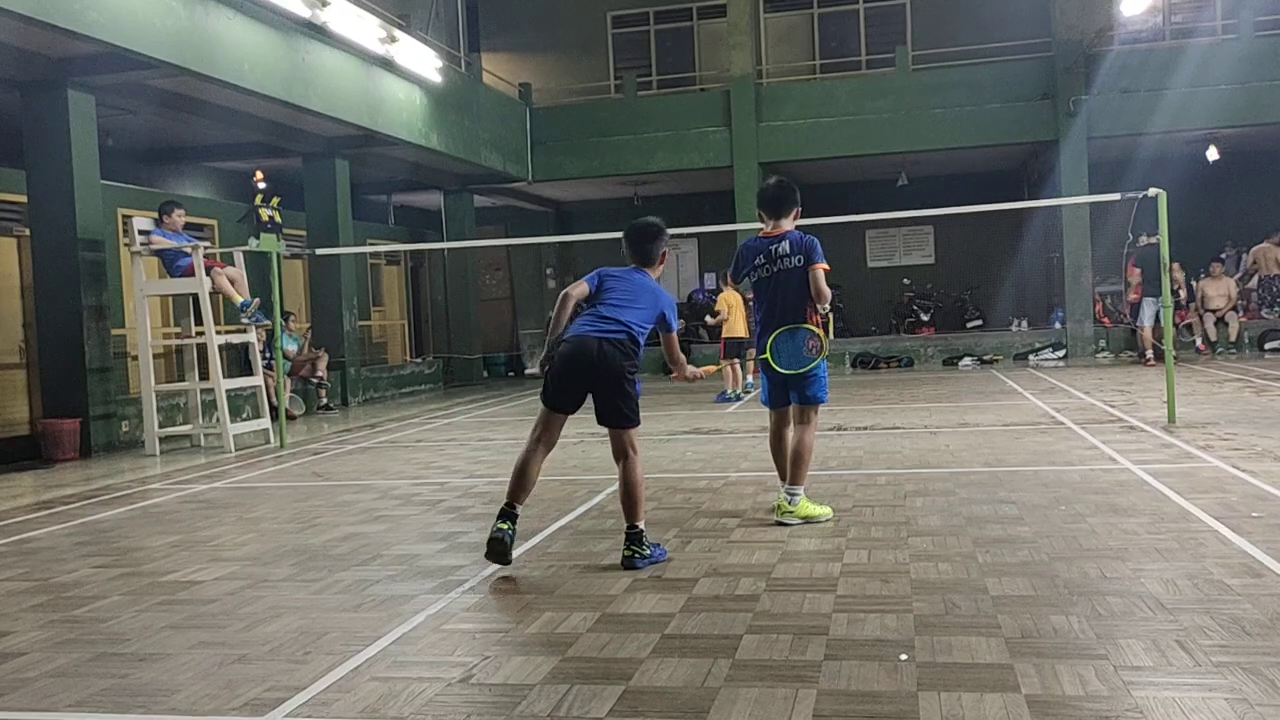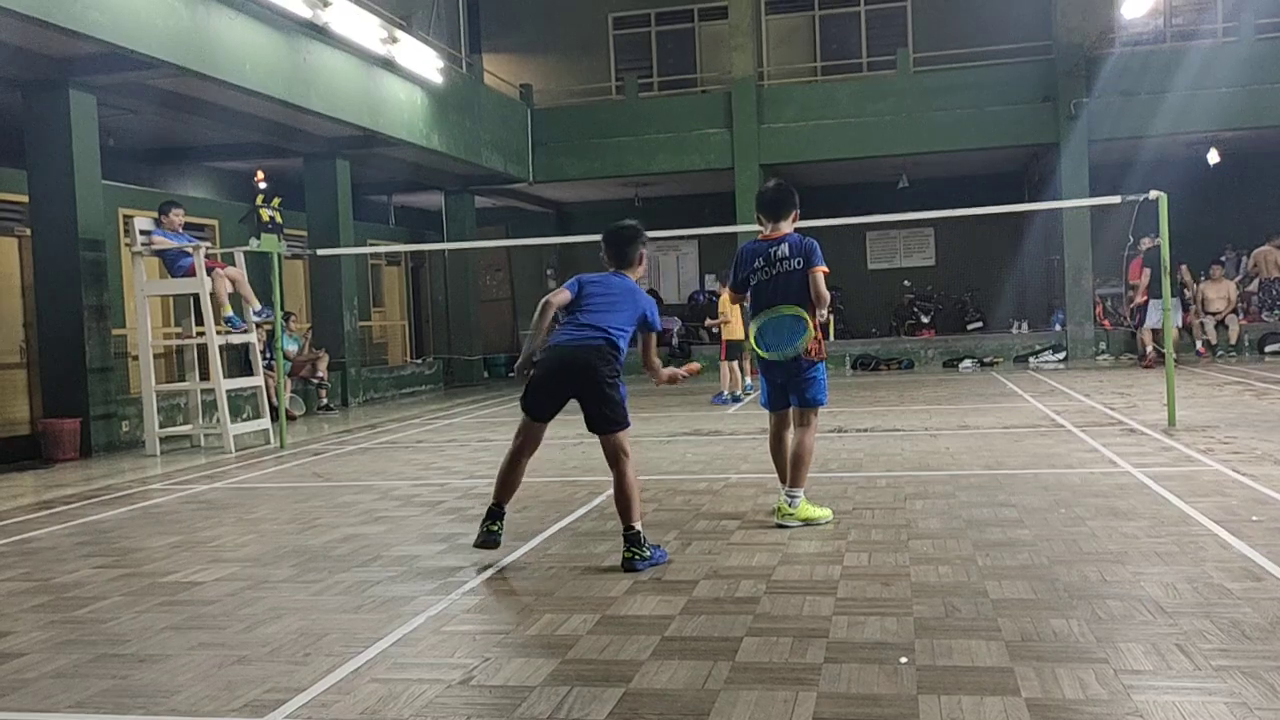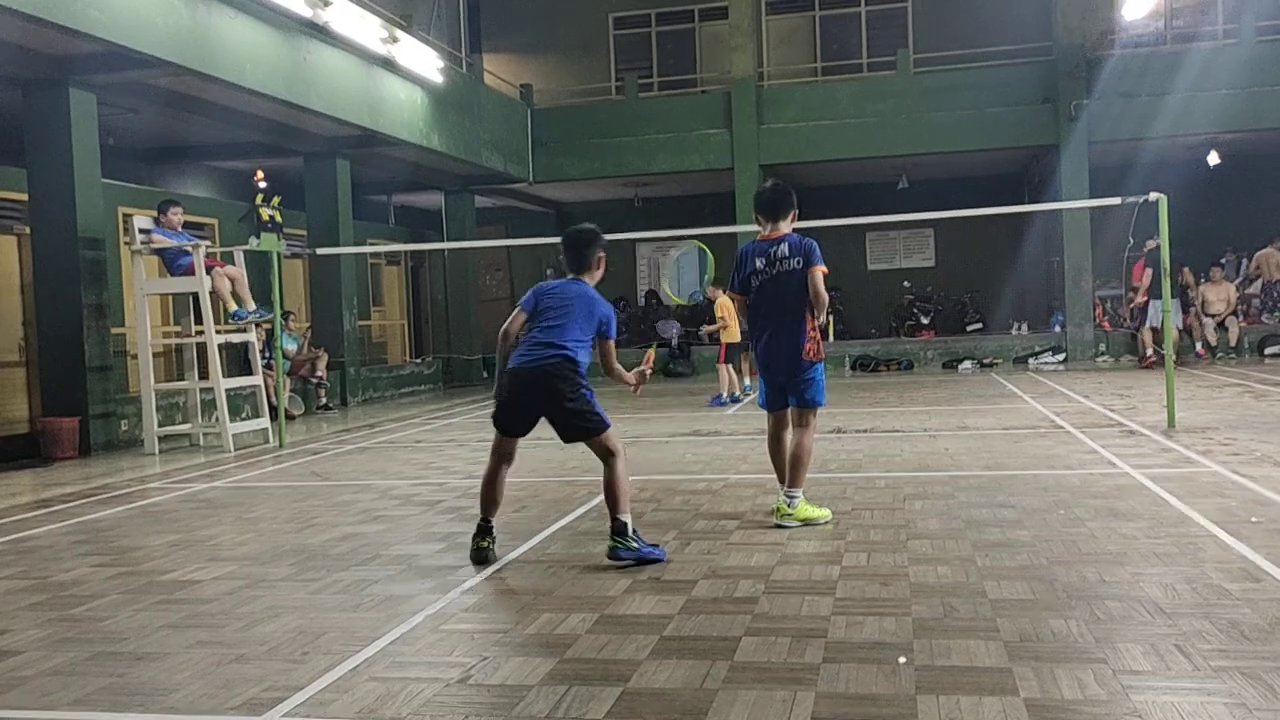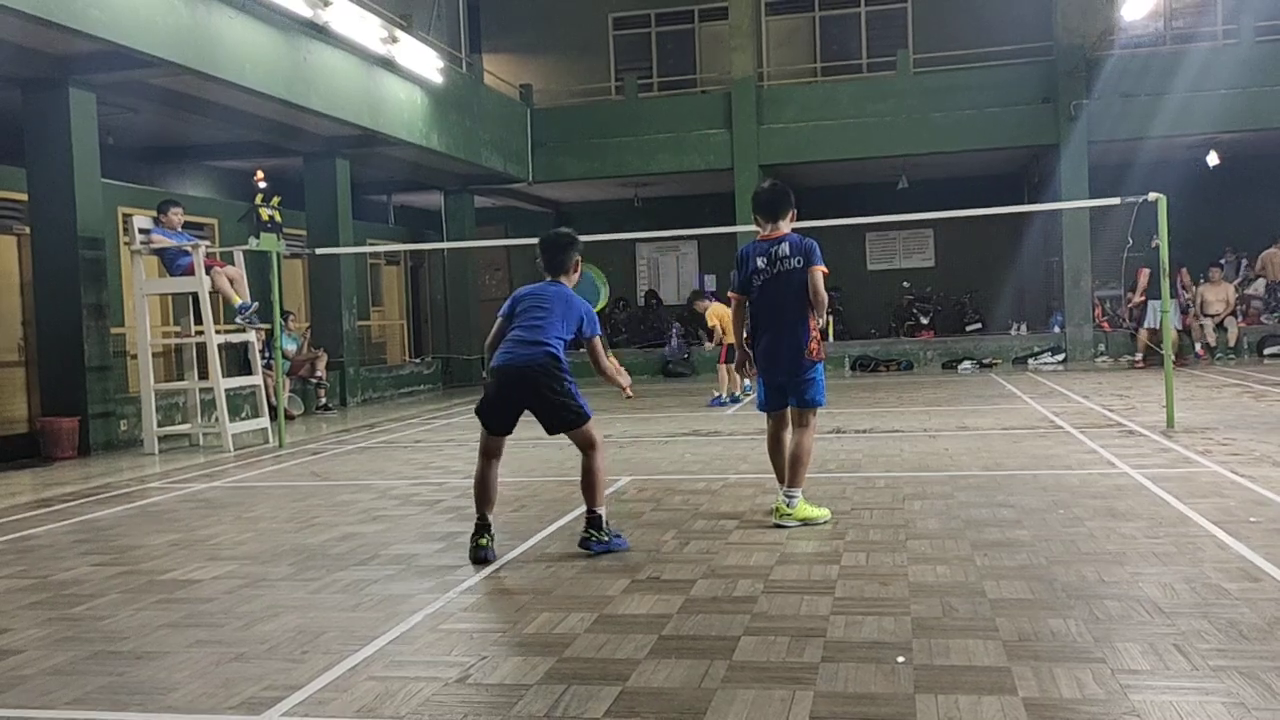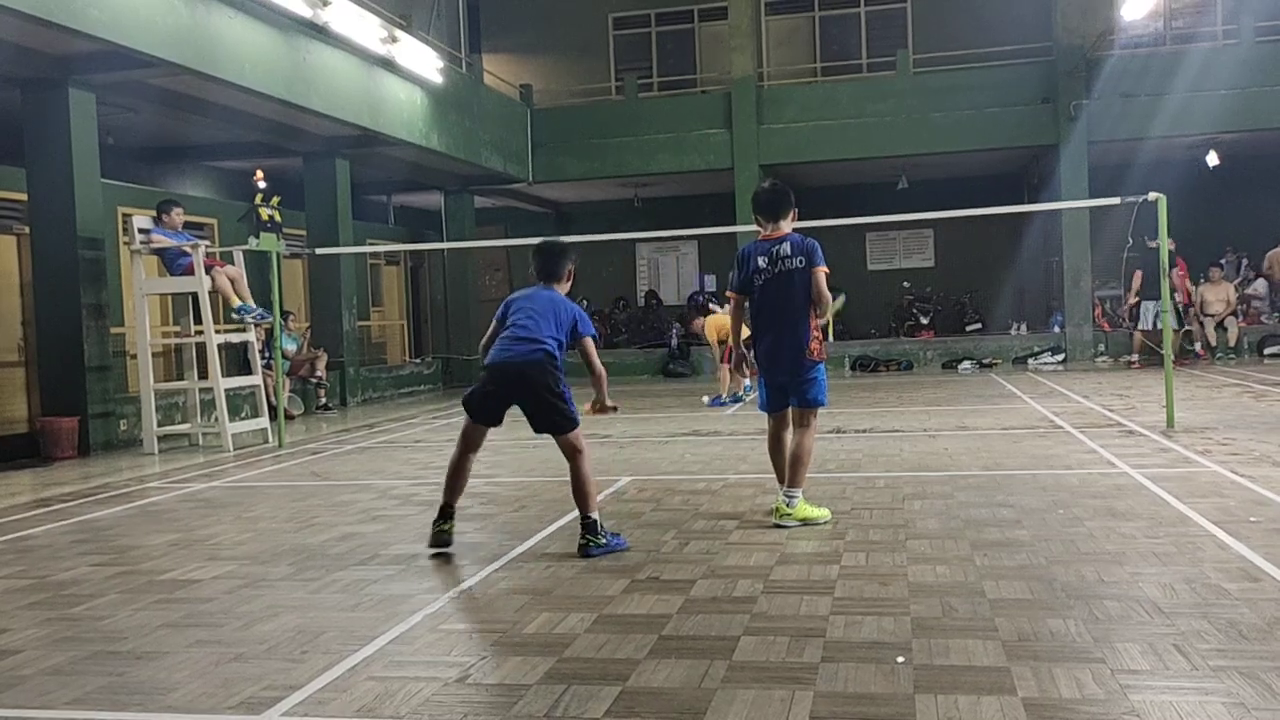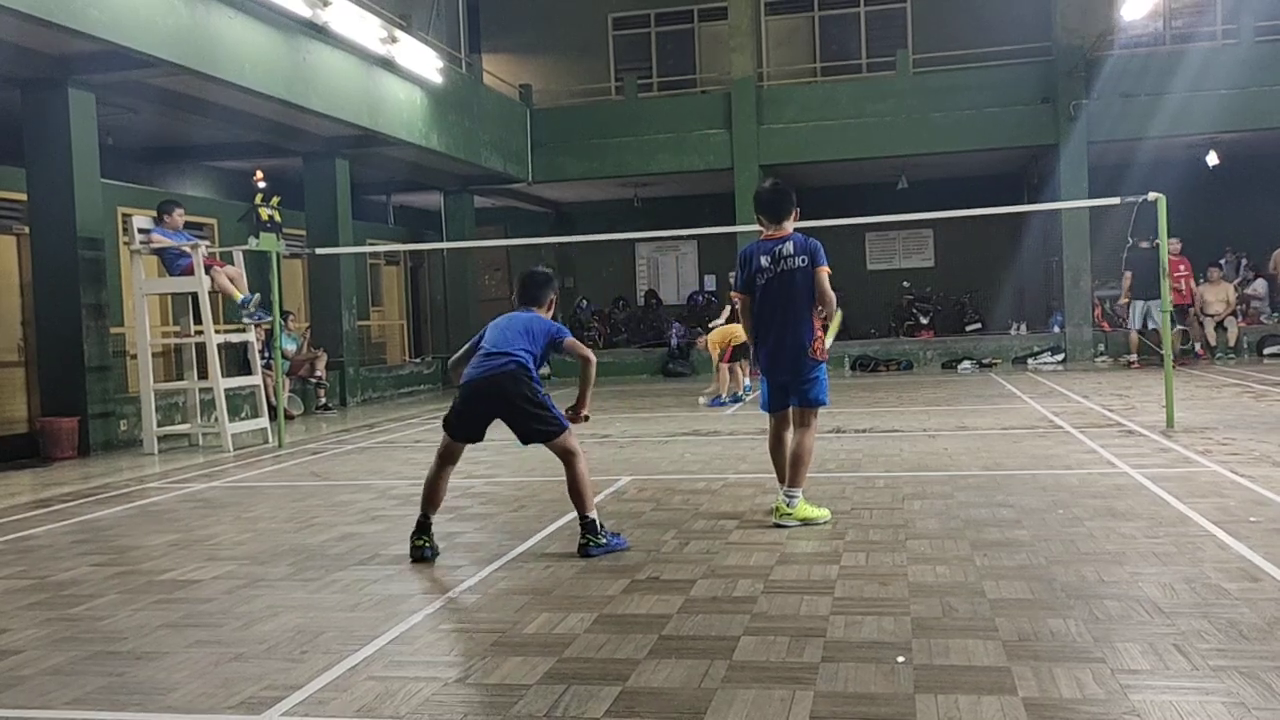
dt=0.2s
person 1, frame 1
left shoulder: (748, 249)
right shoulder: (807, 244)
left elbow: (732, 283)
right elbow: (820, 293)
right wrist: (826, 301)
left hip: (768, 348)
left knee: (779, 419)
right knee: (805, 420)
left ankle: (788, 493)
right ankle: (793, 501)
person 1, frame 2
left shoulder: (747, 253)
right shoulder: (806, 246)
left elbow: (734, 298)
right elbow: (820, 295)
right wrist: (823, 310)
right hip: (803, 347)
left knee: (779, 422)
right knee: (805, 422)
left ankle: (788, 496)
right ankle: (793, 503)
person 1, frame 3
left shoulder: (746, 254)
right shoulder: (805, 246)
left elbow: (740, 306)
right elbow: (818, 295)
right wrist: (820, 315)
left hip: (766, 352)
right hip: (802, 348)
left knee: (777, 422)
right knee: (803, 423)
left ankle: (787, 496)
right ankle: (792, 503)
person 1, frame 4
left shoulder: (746, 254)
right shoulder: (806, 246)
left elbow: (738, 307)
right elbow: (818, 294)
left wrist: (742, 348)
right wrist: (821, 317)
left hip: (766, 353)
right hip: (802, 348)
left knee: (777, 423)
right knee: (803, 423)
left ankle: (786, 496)
right ankle: (791, 503)
person 1, frame 5
left shoulder: (747, 254)
right shoulder: (808, 246)
left elbow: (737, 307)
right elbow: (821, 294)
left wrist: (737, 348)
right wrist: (823, 316)
left hip: (767, 353)
right hip: (804, 349)
left knee: (778, 423)
right knee: (804, 423)
left ankle: (785, 496)
right ankle: (791, 503)
person 1, frame 6
left shoulder: (749, 254)
right shoulder: (810, 246)
left elbow: (744, 308)
right elbow: (825, 295)
left wrist: (755, 343)
right wrist: (829, 314)
left hip: (769, 353)
right hip: (806, 348)
left knee: (779, 423)
right knee: (804, 423)
left ankle: (786, 496)
right ankle: (791, 503)
person 2, frame 1
left shoulder: (605, 274)
right shoulder: (663, 298)
left elbow: (568, 295)
right elbow: (674, 358)
left wrist: (552, 346)
right wrist: (687, 372)
left hip: (575, 348)
right hip: (616, 357)
left knee: (540, 441)
right knee: (627, 454)
left ankle: (507, 522)
right ankle: (636, 542)
person 2, frame 2
left shoulder: (584, 281)
right shoulder: (645, 301)
left elbow: (549, 303)
right elbow: (650, 363)
left wrist: (527, 353)
right wrist: (667, 375)
left hip: (556, 357)
right hip: (599, 363)
left knee: (523, 446)
right knee: (620, 459)
left ankle: (492, 522)
right ankle: (635, 545)
person 2, frame 3
left shoulder: (542, 291)
right shoulder: (602, 308)
left elbow: (507, 332)
right elbow: (610, 368)
left wrist: (502, 380)
right wrist: (632, 378)
left hip: (520, 375)
right hip: (563, 378)
left knee: (501, 457)
right knee: (613, 454)
left ankle: (484, 536)
right ankle: (623, 536)
person 2, frame 4
left shoulder: (521, 294)
right shoulder: (581, 307)
left elbow: (491, 344)
right elbow: (601, 365)
right wrist: (622, 381)
left hip: (505, 372)
right hip: (547, 373)
left knee: (489, 455)
right knee: (591, 445)
left ankle: (482, 534)
right ankle: (596, 528)
person 2, frame 5
left shoulder: (515, 299)
right shoulder: (574, 311)
left elbow: (485, 346)
right elbow: (595, 368)
right wrist: (602, 399)
left hip: (498, 369)
right hip: (541, 371)
left knee: (468, 446)
right knee: (576, 451)
left ankle: (444, 523)
right ankle: (592, 534)
person 2, frame 6
left shoulder: (496, 324)
right shoulder: (550, 327)
left elbow: (454, 364)
right elbow: (587, 358)
right wrist: (581, 405)
left hip: (474, 385)
right hip: (514, 383)
left knee: (445, 459)
right knee: (571, 453)
left ankle: (422, 536)
right ankle: (592, 533)
